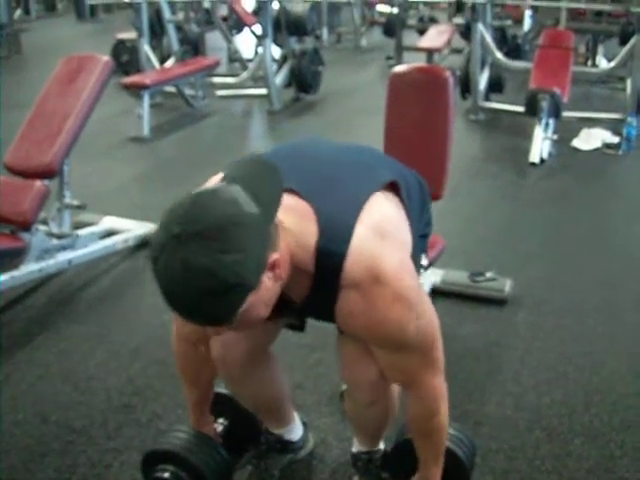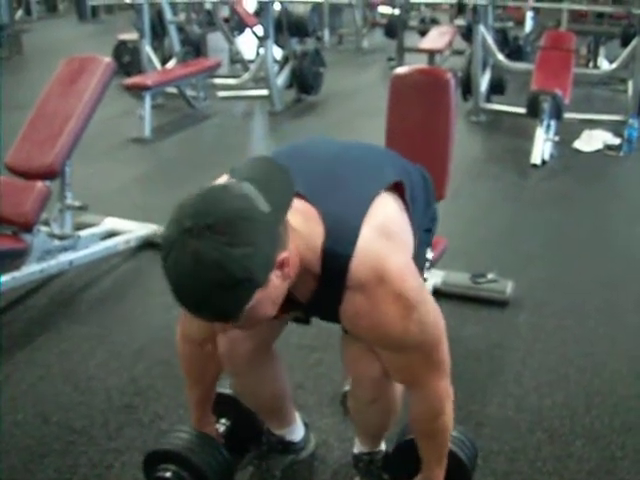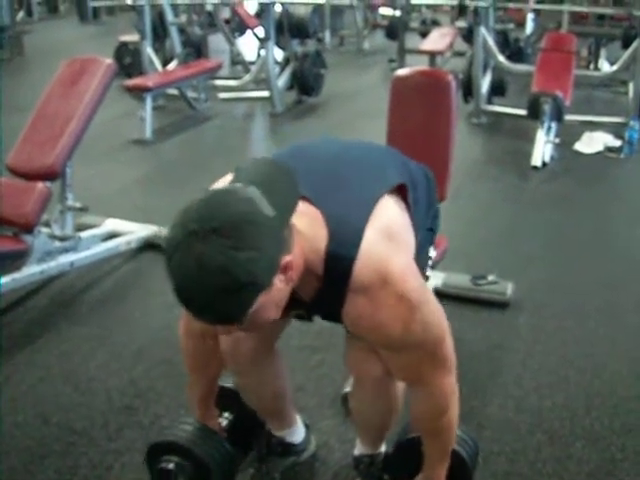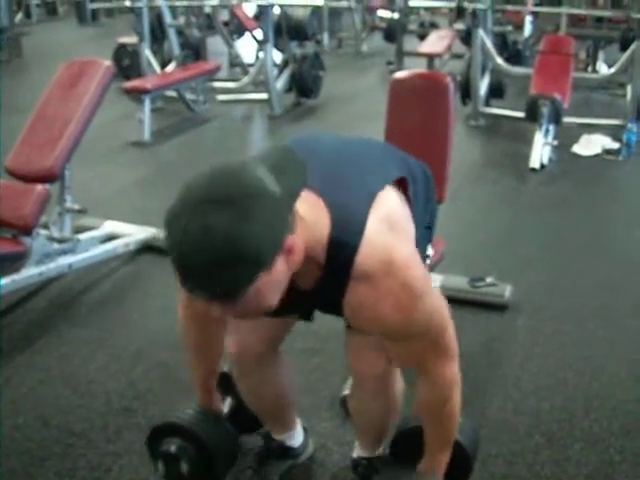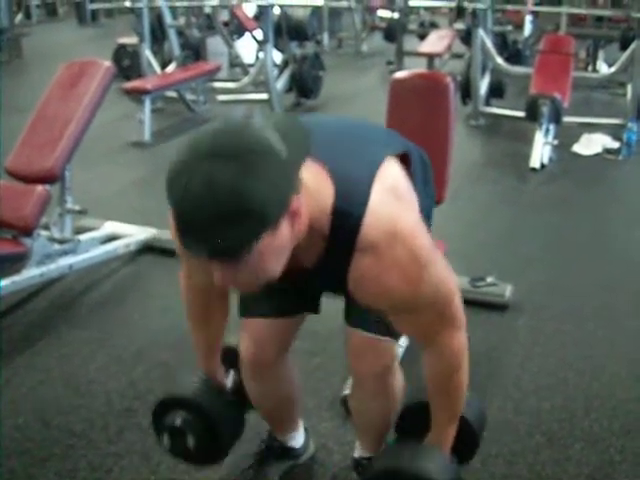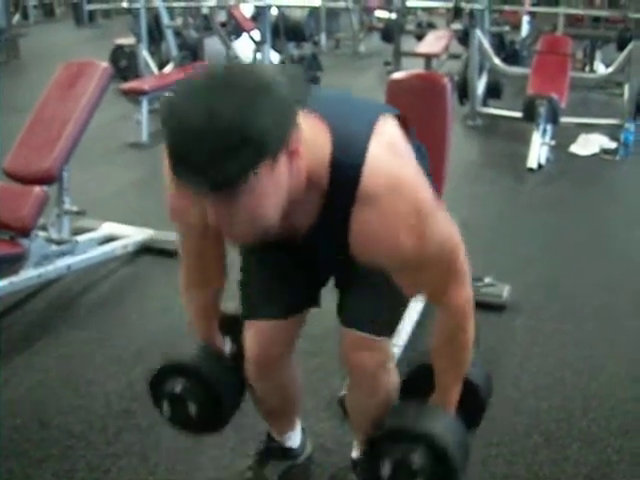
dt=0.1s
person 1, frame 1
left shoulder: (372, 277)
right shoulder: (203, 237)
left elbow: (425, 381)
right elbow: (192, 338)
right wrist: (200, 424)
left knee: (366, 371)
right knee: (231, 353)
right ankle: (287, 437)
person 1, frame 2
left shoulder: (378, 278)
right shoulder: (213, 236)
left elbow: (431, 382)
right elbow: (197, 338)
right wrist: (202, 424)
left knee: (371, 367)
right knee: (237, 349)
right ankle: (287, 437)
person 1, frame 3
left shoulder: (380, 280)
right shoulder: (214, 241)
left elbow: (436, 382)
right elbow: (200, 335)
right wrist: (206, 420)
left knee: (372, 365)
right knee: (242, 349)
right ankle: (288, 439)
person 1, frame 4
left shoulder: (382, 268)
right shoulder: (211, 226)
left elbow: (439, 368)
right elbow: (199, 319)
right wrist: (207, 401)
left knee: (372, 364)
right knee: (248, 349)
right ankle: (286, 442)
person 1, frame 5
left shoulder: (387, 238)
right shoulder: (201, 204)
left elbow: (446, 337)
right elbow: (202, 297)
left wrist: (439, 449)
right wrist: (211, 376)
left hip: (371, 239)
left knee: (371, 358)
right knee: (257, 354)
right ankle: (289, 443)
person 1, frame 6
left shoulder: (383, 187)
right shoulder: (195, 177)
left elbow: (452, 293)
right elbow: (199, 259)
left wrist: (444, 405)
right wrist: (209, 341)
left hip: (369, 217)
left knee: (364, 356)
right knee: (262, 354)
right ankle: (285, 444)
